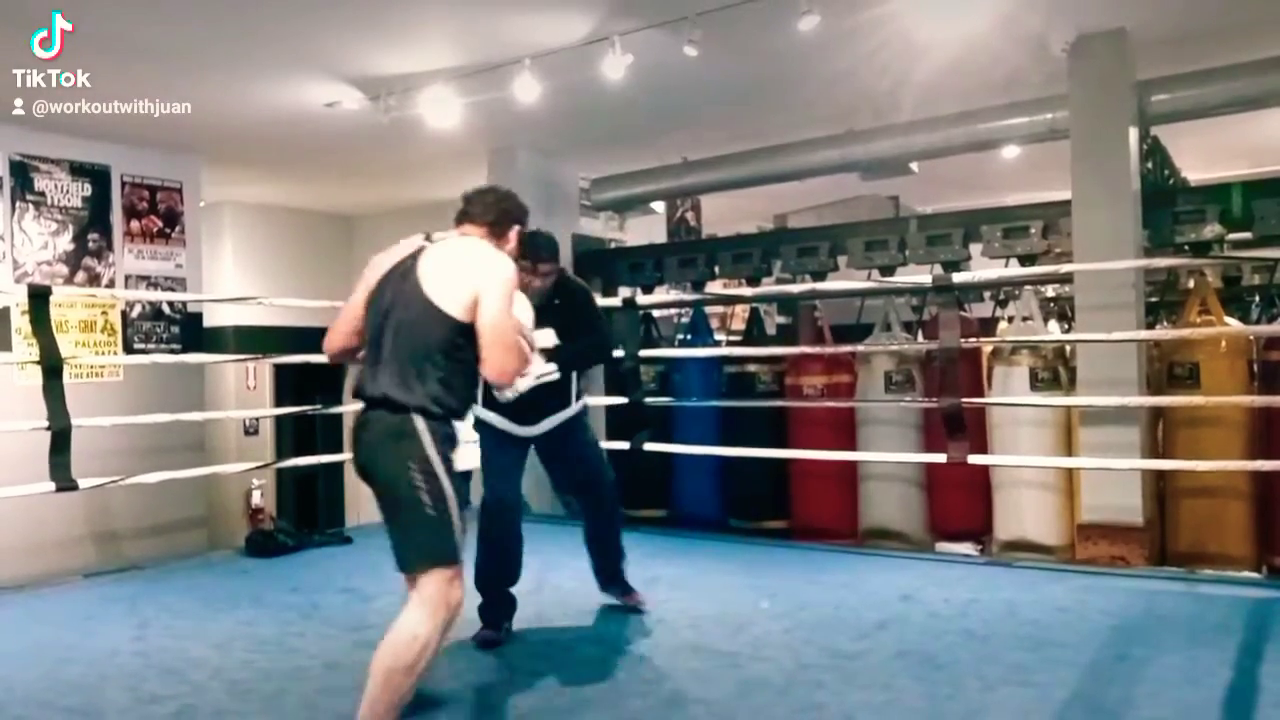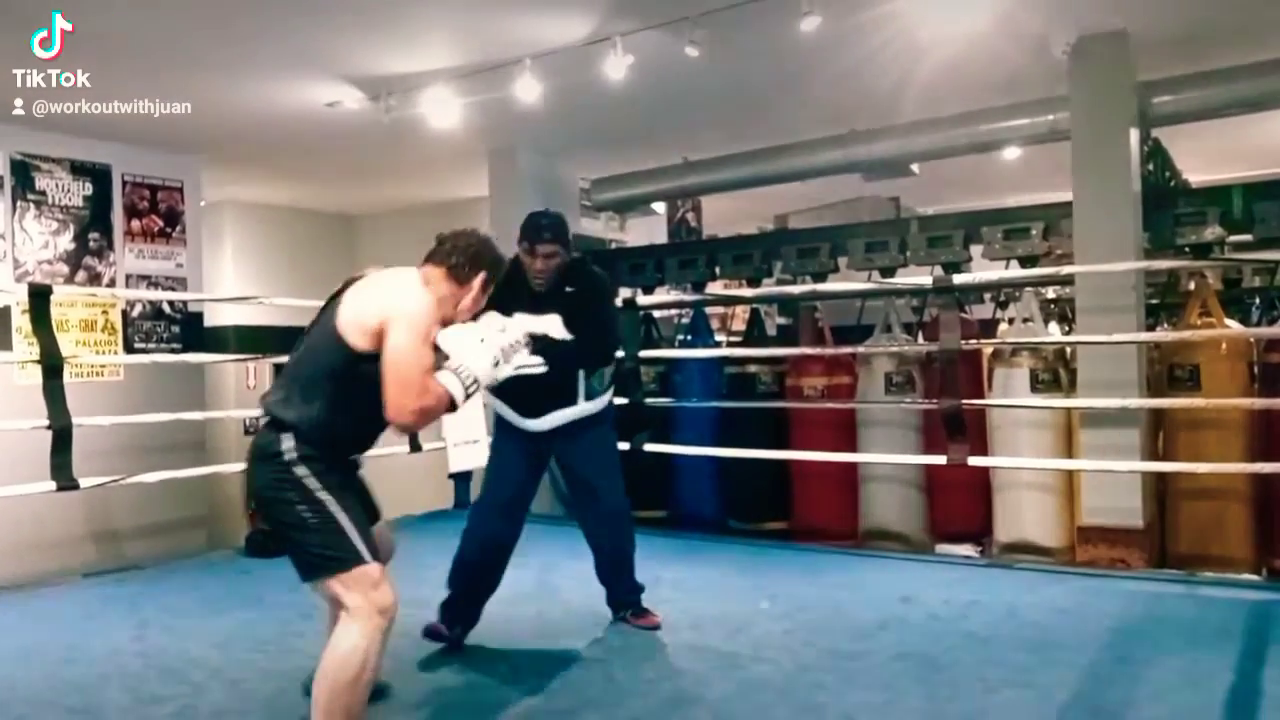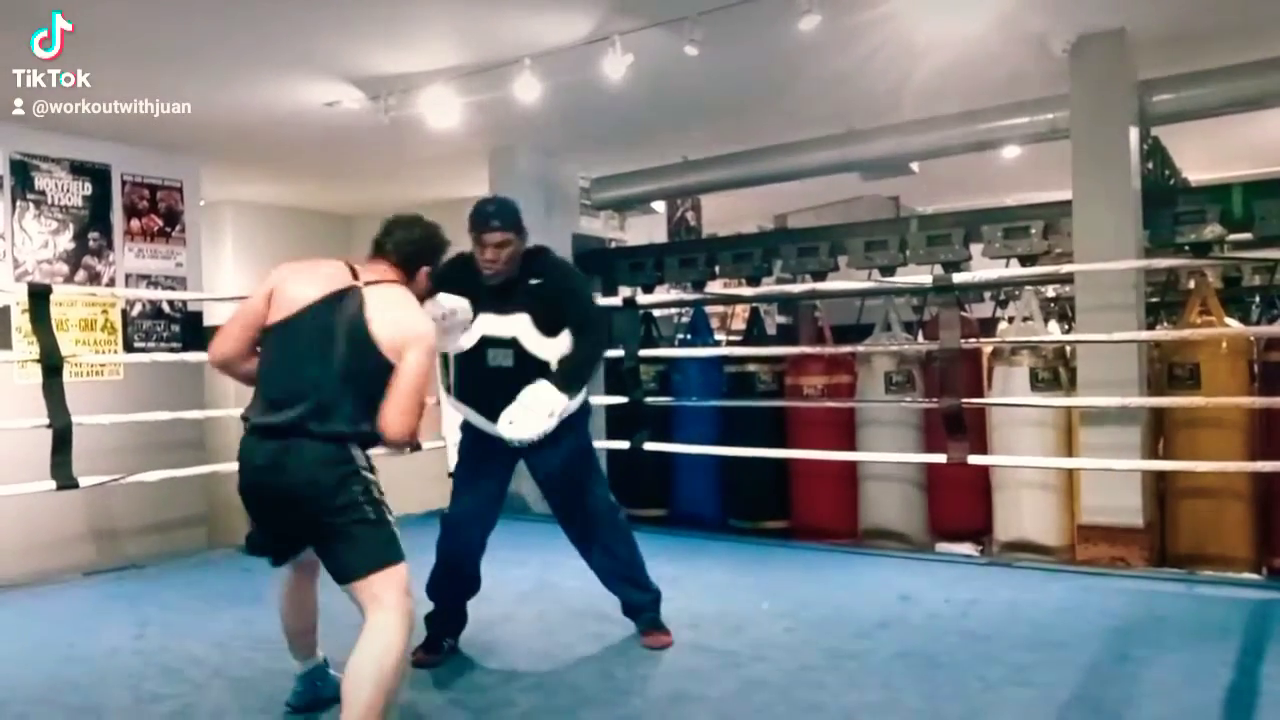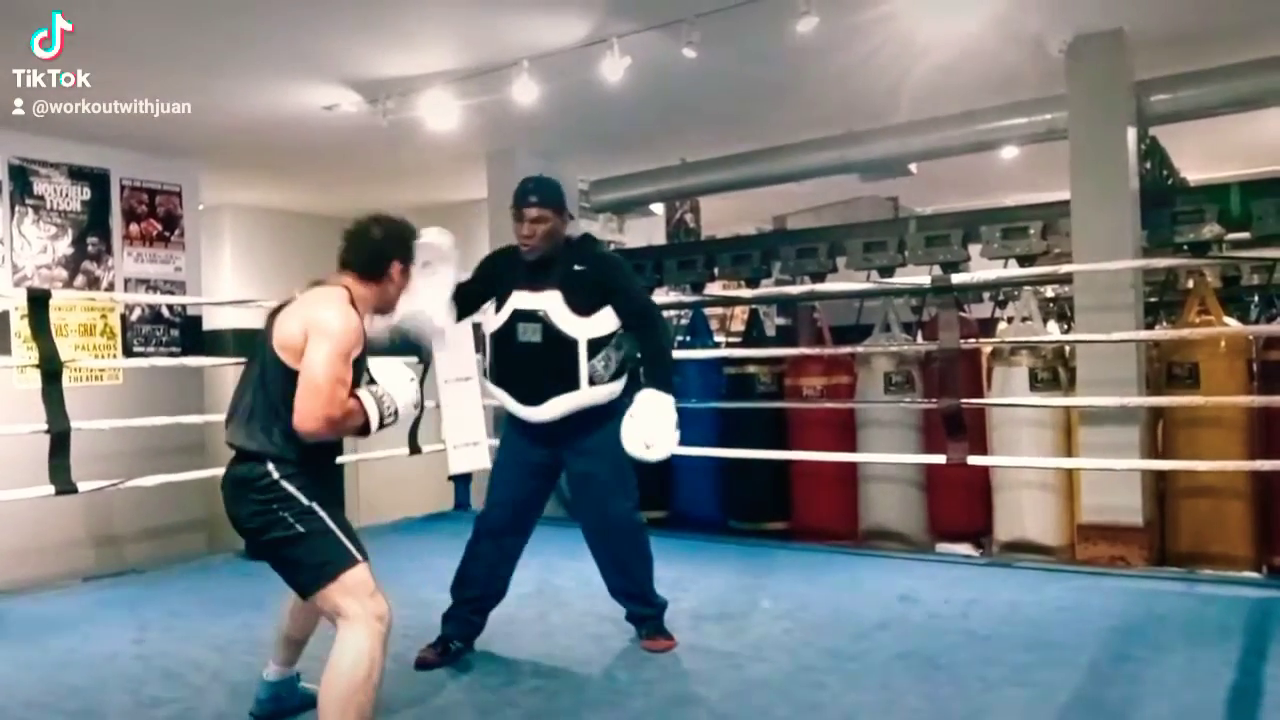
dt=0.5s
person 1, frame 1
left shoulder: (397, 256)
right shoulder: (492, 263)
left elbow: (335, 345)
right elbow: (500, 372)
right wrist: (522, 340)
left hip: (376, 427)
right hip: (414, 434)
left knee: (420, 563)
right knee: (438, 594)
person 1, frame 2
left shoulder: (375, 285)
right shoulder: (412, 298)
right elbow: (407, 410)
right wrist: (466, 373)
left hip: (307, 452)
right hip: (295, 461)
left knee: (374, 550)
right knee: (370, 604)
person 1, frame 3
left shoulder: (296, 275)
right shoulder: (414, 322)
left elbow: (225, 352)
right elbow: (399, 430)
left hip: (260, 458)
right hip: (327, 466)
left knee: (303, 560)
right knee: (393, 608)
left ankle: (312, 677)
person 1, frame 4
left shoulder: (329, 305)
right shoulder: (335, 317)
right elbow: (314, 421)
right wrist: (381, 403)
left hip: (280, 479)
right hip: (272, 485)
left knee: (323, 576)
right knee: (365, 613)
person 2, frame 1
left shoulder: (572, 294)
left elbow: (601, 345)
left wrist: (548, 359)
left hip: (561, 415)
right hip: (501, 422)
left knee: (599, 491)
right knee: (500, 508)
left ankle: (612, 575)
right ankle: (496, 613)
person 2, frame 2
left shoulder: (590, 284)
right shoulder: (499, 282)
left elbow: (603, 347)
left wrist: (538, 350)
left hip: (582, 419)
right hip: (517, 420)
left knee: (607, 509)
right knee: (493, 514)
left ankle: (625, 600)
right ankle: (457, 613)
person 2, frame 3
left shoulder: (554, 275)
right shoulder: (454, 275)
left elbow: (593, 337)
left wrist: (556, 388)
right wrist: (433, 321)
left hip: (554, 421)
right hip: (484, 425)
left knee: (593, 515)
right knee: (462, 526)
left ankle: (645, 609)
right ankle: (443, 629)
person 2, frame 4
left shoulder: (597, 264)
right shoulder: (501, 264)
left elbow: (648, 324)
right elbow: (456, 308)
left wrist: (657, 391)
left hip: (593, 423)
right hip: (524, 425)
left knee: (614, 522)
right knee: (496, 525)
left ankle: (648, 617)
right ankle: (458, 631)
